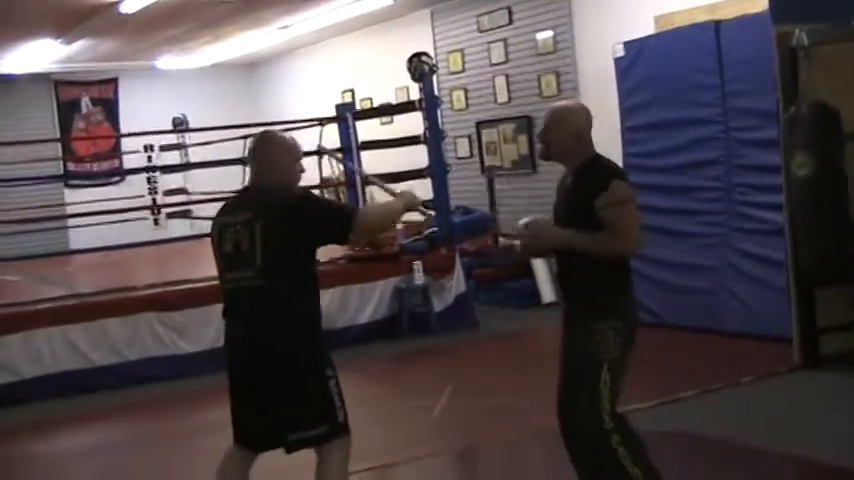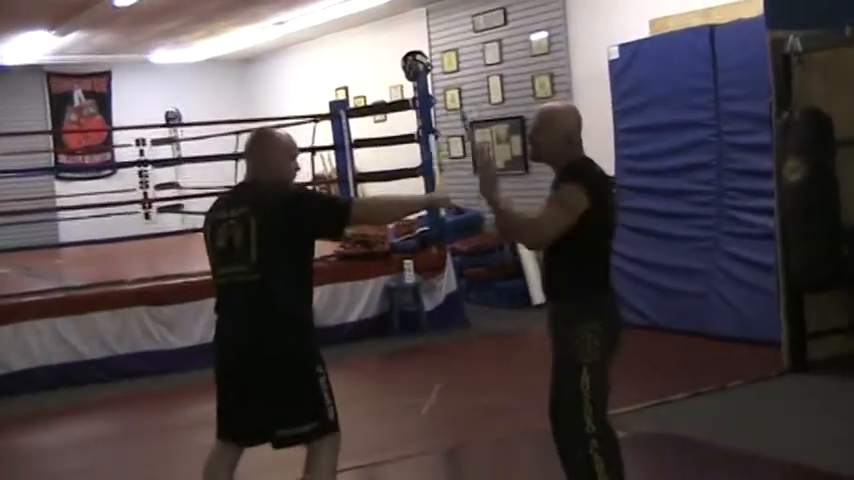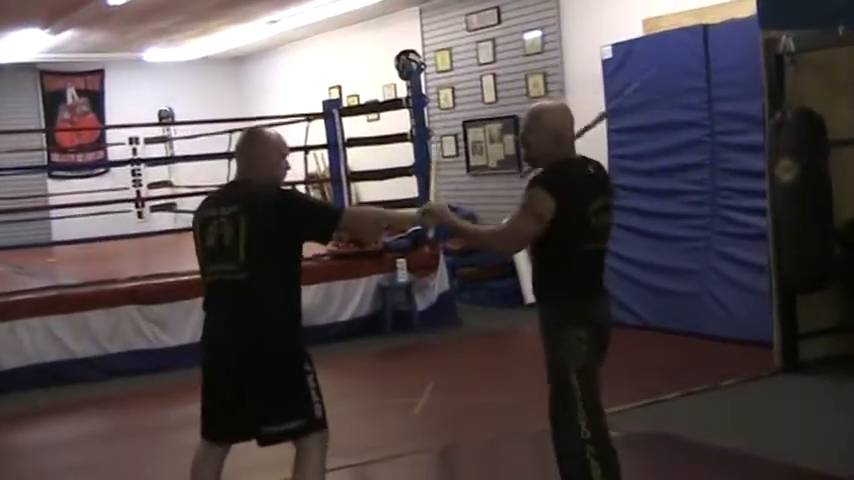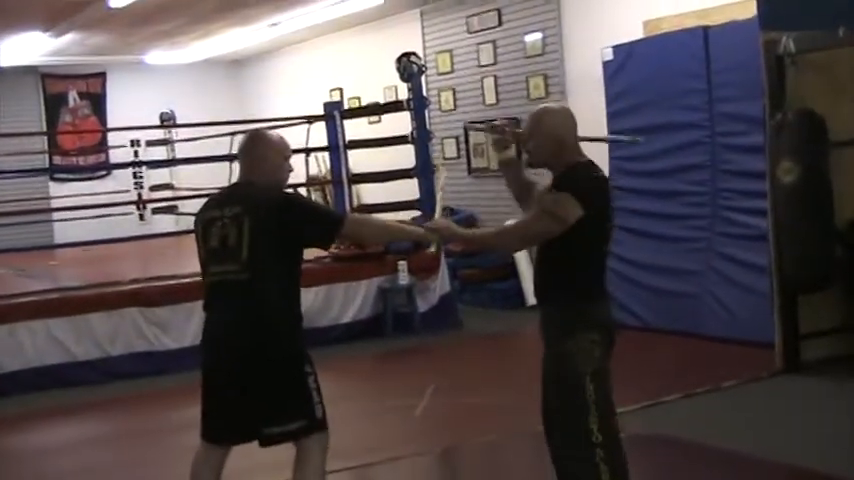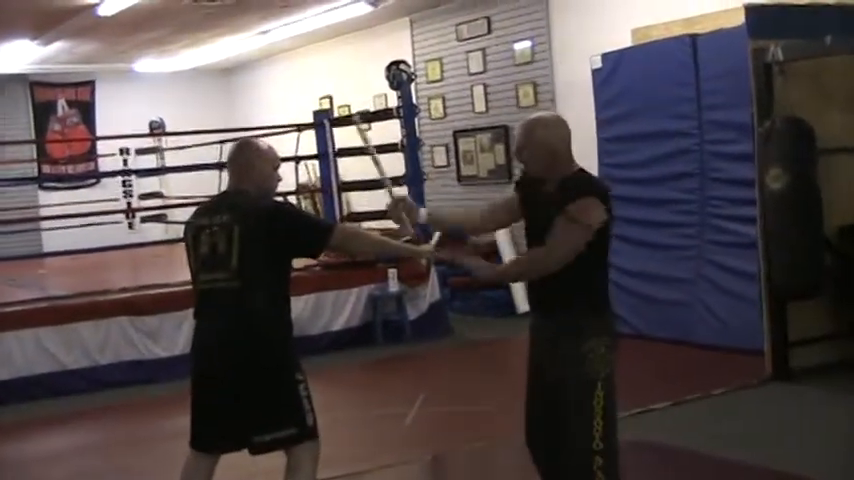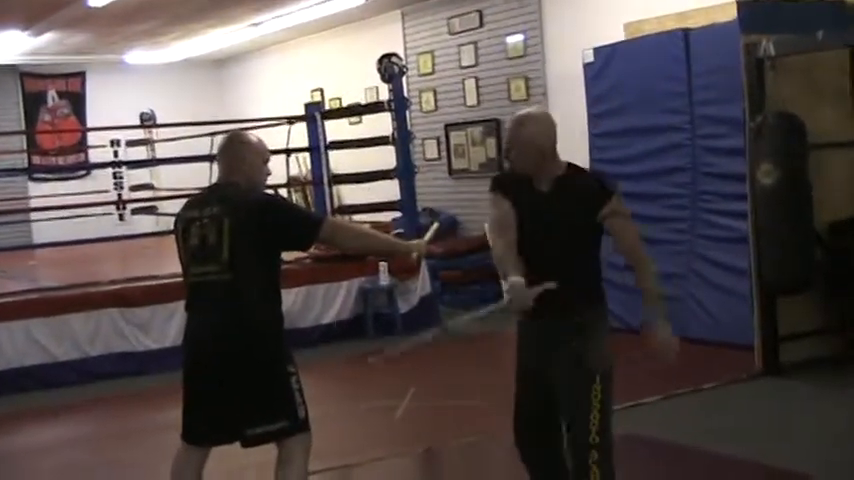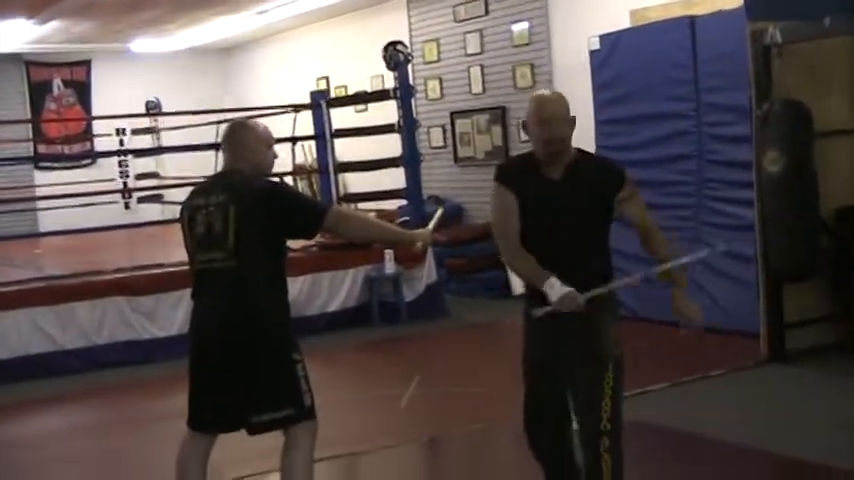
dt=0.3s
person 1, frame 1
left shoulder: (605, 179)
right shoulder: (570, 180)
left elbow: (626, 241)
left wrist: (559, 236)
right wrist: (531, 243)
left hip: (606, 313)
right hip: (580, 310)
left knee: (597, 414)
right knee: (573, 411)
person 1, frame 2
left shoulder: (578, 181)
right shoulder: (577, 176)
left elbow: (535, 235)
right elbow: (552, 238)
left wrist: (491, 193)
right wrist: (507, 227)
left hip: (584, 314)
right hip: (578, 309)
left knee: (584, 420)
right knee: (568, 412)
person 1, frame 3
left shoulder: (551, 184)
right shoulder: (592, 173)
left elbow: (506, 242)
left wrist: (449, 220)
left hip: (571, 316)
right hip: (586, 307)
left knee: (581, 423)
right knee: (569, 415)
person 1, frame 4
left shoulder: (573, 189)
right shoulder: (574, 178)
left elbow: (515, 238)
right elbow: (532, 203)
left wrist: (457, 233)
right wrist: (506, 156)
left hip: (579, 323)
right hip: (564, 317)
left knee: (590, 429)
right knee: (561, 420)
person 1, frame 5
left shoulder: (587, 197)
right shoulder: (533, 189)
left elbow: (548, 259)
right elbow: (483, 220)
left wrist: (488, 271)
right wrist: (422, 216)
left hip: (583, 332)
right hip: (547, 326)
left knee: (589, 440)
right knee: (543, 432)
person 1, frame 6
left shoulder: (592, 190)
right shoulder: (505, 187)
left elbow: (637, 256)
right elbow: (503, 241)
left wrist: (657, 319)
right wrist: (515, 282)
left hip: (583, 322)
right hip: (533, 320)
left knee: (587, 433)
right knee: (531, 427)
person 1, frame 7
left shoulder: (603, 174)
right shoulder: (511, 176)
left elbow: (648, 231)
right elbow: (508, 244)
left wrist: (679, 290)
right wrist: (551, 286)
left hip: (593, 312)
right hip: (542, 311)
left knee: (598, 423)
right knee: (540, 418)
person 2, frame 1
left shoulder: (225, 216)
right shoulder: (295, 206)
right elbow: (367, 222)
right wrist: (404, 201)
left hip: (243, 344)
right hip: (291, 345)
left knee: (244, 445)
right knee: (333, 443)
person 2, frame 2
left shoulder: (217, 211)
right shoulder: (289, 203)
right elbow: (366, 210)
right wrist: (428, 200)
left hip: (233, 340)
right hip: (283, 340)
left knee: (230, 441)
right knee: (323, 440)
person 2, frame 3
left shoulder: (206, 210)
right shoulder: (278, 204)
right elbow: (356, 221)
right wrist: (417, 217)
left hip: (220, 338)
right hip: (271, 339)
left knee: (215, 440)
right knee: (311, 437)
person 2, frame 4
left shoulder: (208, 211)
right shoulder: (280, 206)
right elbow: (358, 228)
right wrist: (423, 234)
left hip: (221, 338)
right hip: (272, 339)
left knee: (215, 441)
right knee: (312, 439)
person 2, frame 5
left shoulder: (198, 220)
right shoulder: (271, 214)
right elbow: (347, 239)
right wrist: (414, 251)
left hip: (211, 346)
right hip: (262, 347)
left knee: (204, 449)
right knee: (302, 447)
person 2, frame 6
left shoulder: (188, 212)
right shoulder: (261, 207)
right elbow: (337, 232)
right wrist: (404, 247)
left hip: (203, 339)
right hip: (253, 340)
left knee: (194, 443)
right knee: (295, 439)
person 2, frame 7
left shoulder: (194, 200)
right shoulder: (265, 194)
right elbow: (342, 221)
right wrist: (409, 235)
left hip: (209, 326)
right hip: (259, 327)
left knee: (200, 431)
right knee: (300, 426)
